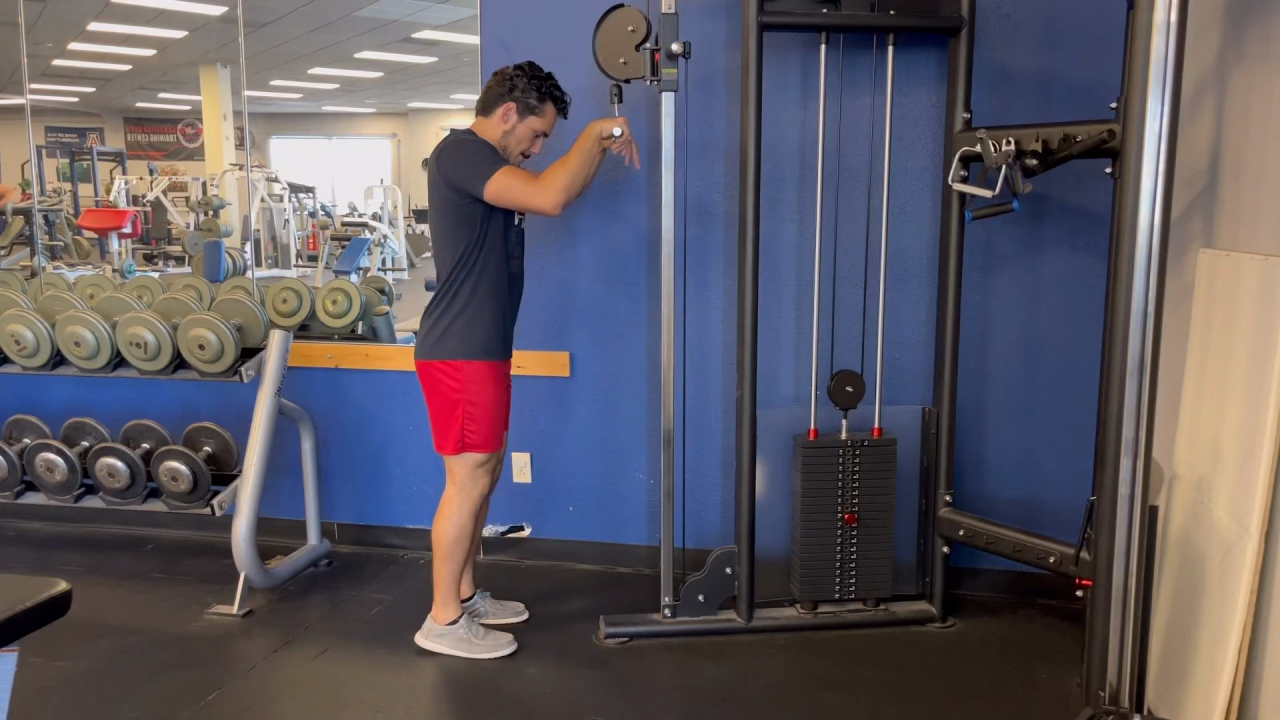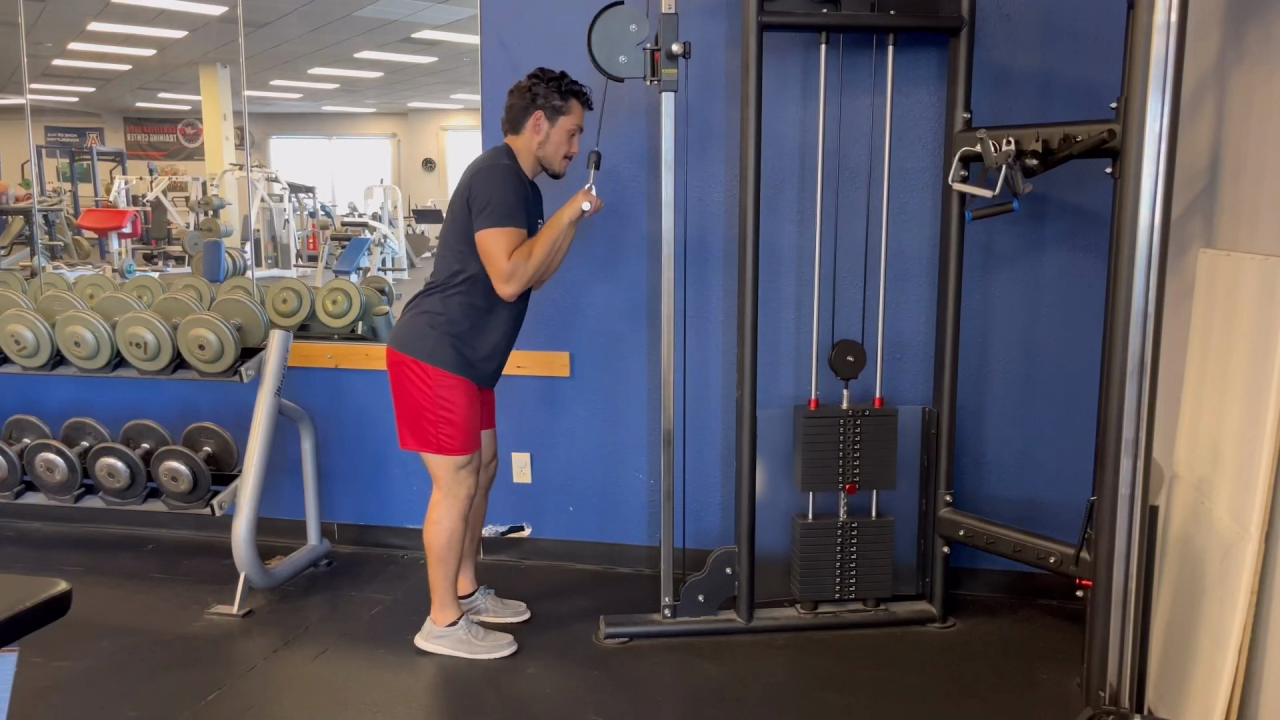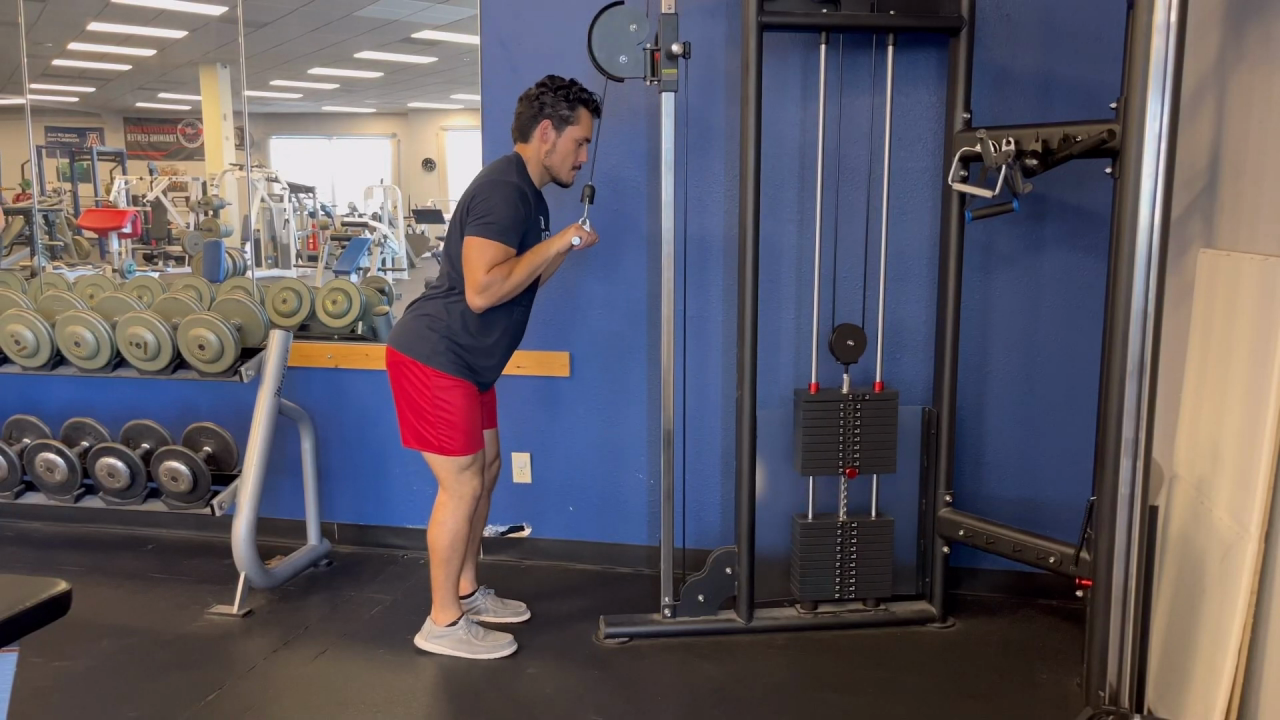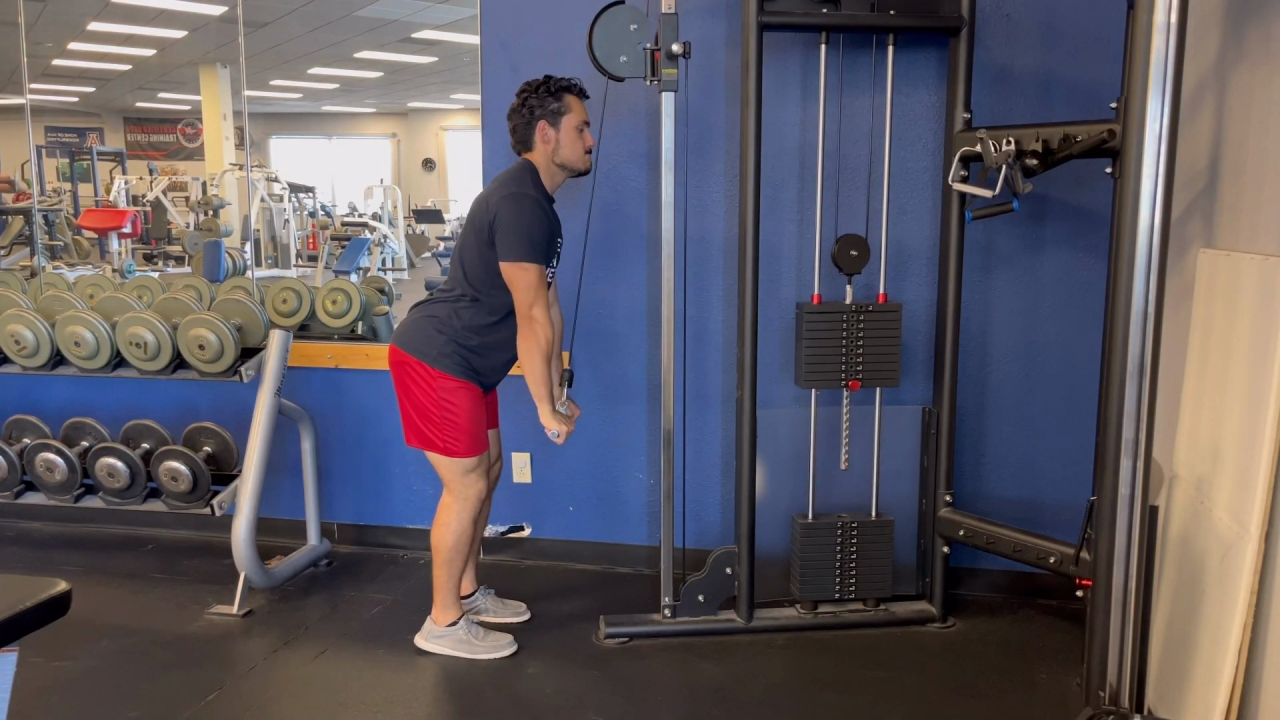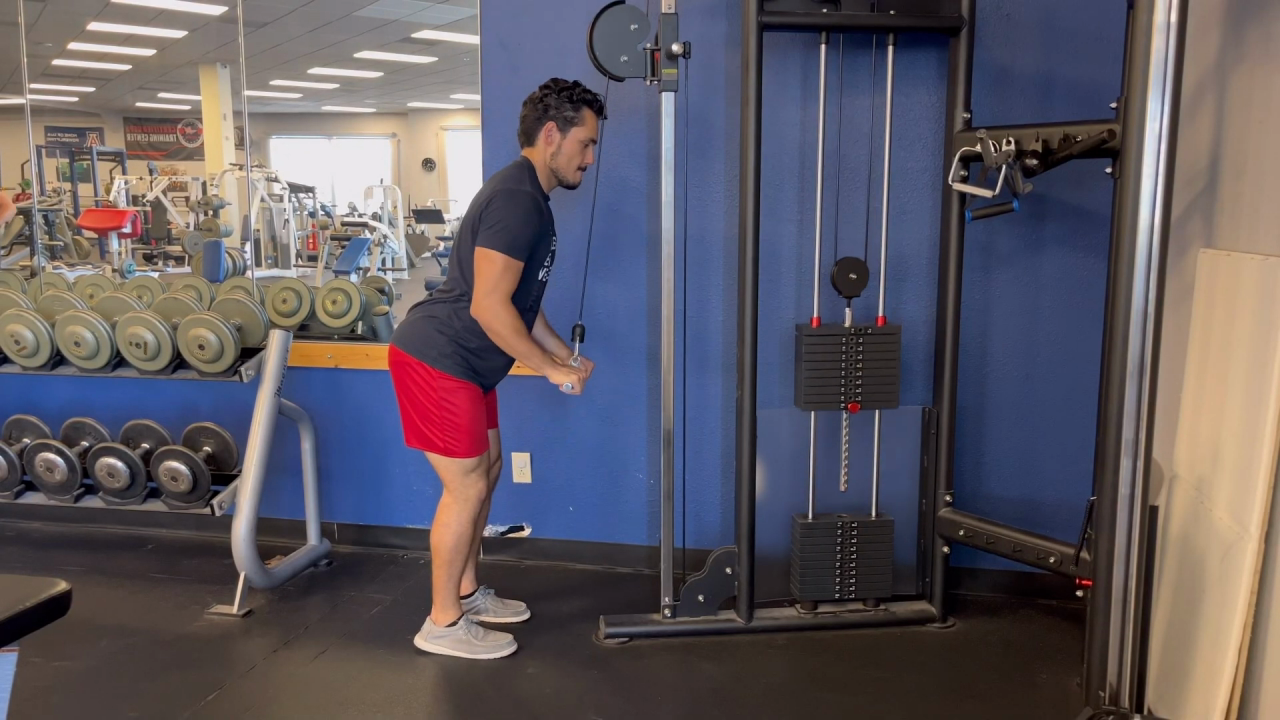
dt=1s
person 1, frame 1
left shoulder: (489, 162)
right shoulder: (461, 153)
left elbow: (558, 196)
right elbow: (550, 197)
left wrist: (600, 147)
right wrist: (594, 134)
left hip: (483, 348)
right hip: (460, 352)
left knee: (484, 476)
right knee: (468, 481)
left ankle: (465, 593)
right ankle: (444, 620)
person 1, frame 2
left shoulder: (519, 182)
right shoulder: (498, 177)
left elbow: (535, 275)
right elbow: (508, 280)
left wrist: (574, 218)
right wrist: (565, 213)
left hip: (464, 354)
right hip: (433, 354)
left knee: (481, 469)
right knee: (456, 484)
left ankle: (466, 592)
right ankle: (443, 623)
person 1, frame 3
left shoulder: (524, 189)
right shoulder: (504, 189)
left elbow: (520, 280)
right elbow: (482, 290)
left wrist: (566, 247)
right wrist: (557, 242)
left hip: (464, 358)
right hip: (433, 357)
left knee: (484, 470)
right knee: (462, 486)
left ankle: (467, 592)
right ankle: (443, 623)
person 1, frame 4
left shoulder: (532, 197)
right shoulder: (522, 203)
left elbow: (547, 308)
right elbow: (532, 319)
left wrist: (558, 393)
right wrist: (546, 408)
left hip: (461, 357)
right hip: (436, 358)
left knee: (487, 470)
right knee: (468, 487)
left ankle: (467, 593)
right ankle: (444, 623)
person 1, frame 5
left shoulder: (527, 196)
right shoulder: (517, 199)
left elbow: (520, 302)
right elbow: (488, 306)
left wrist: (564, 356)
right wrist: (552, 369)
left hip: (461, 358)
right hip: (437, 358)
left knee: (485, 470)
right knee: (466, 487)
left ankle: (467, 593)
right ankle: (444, 623)
